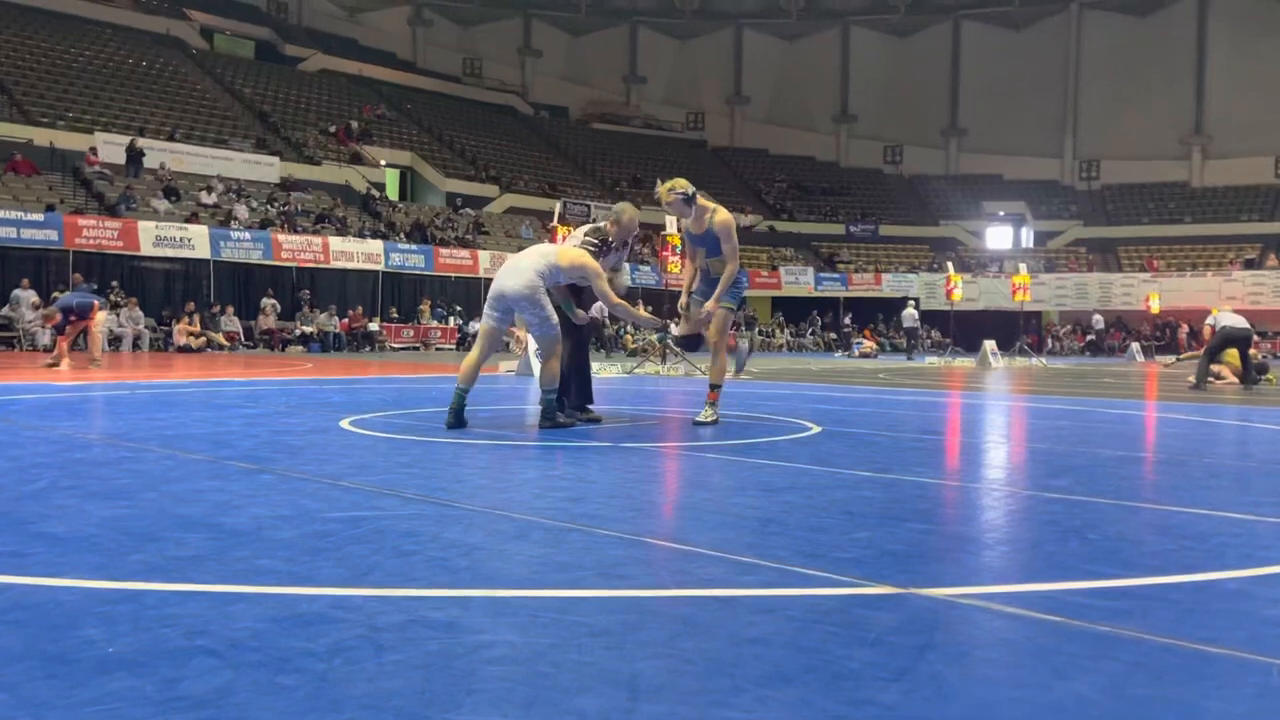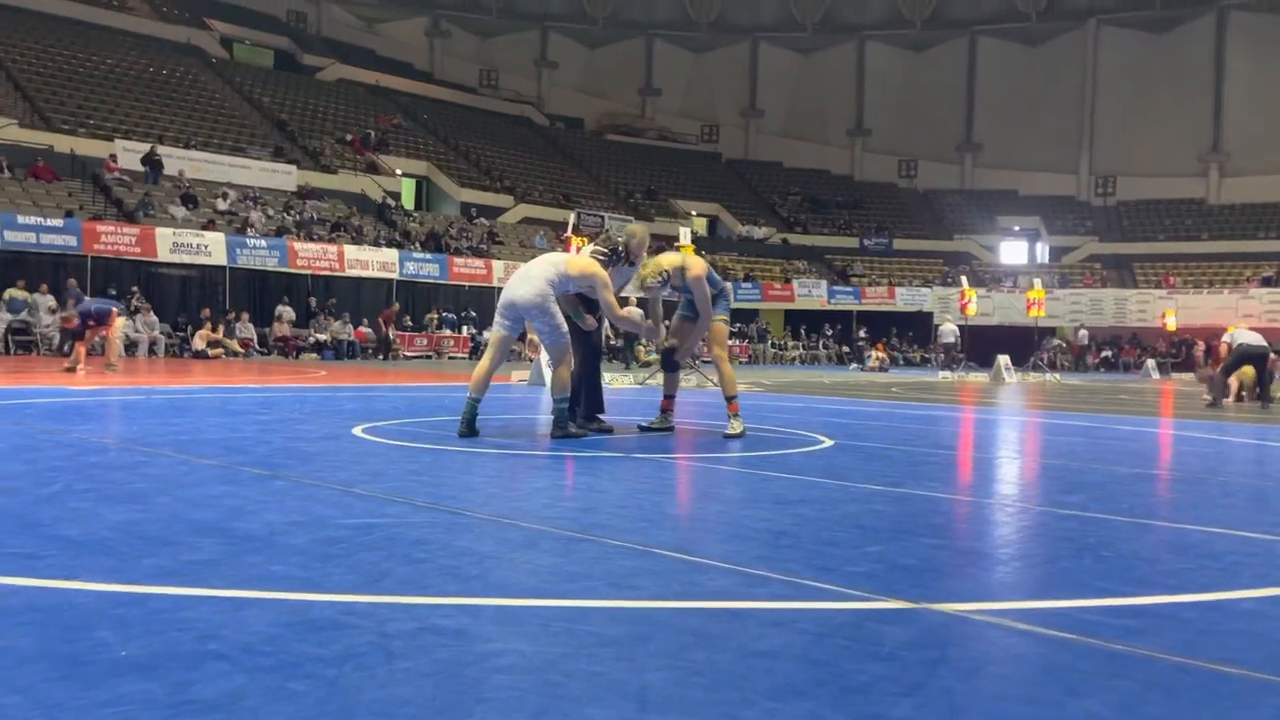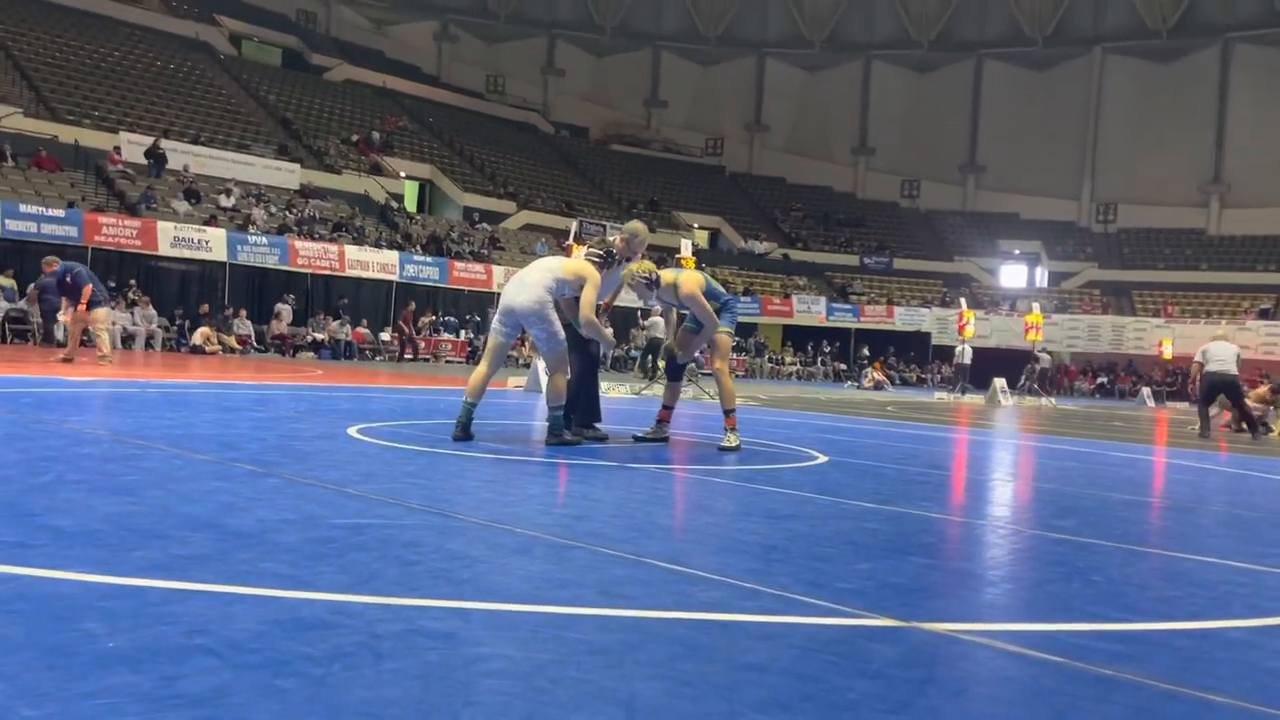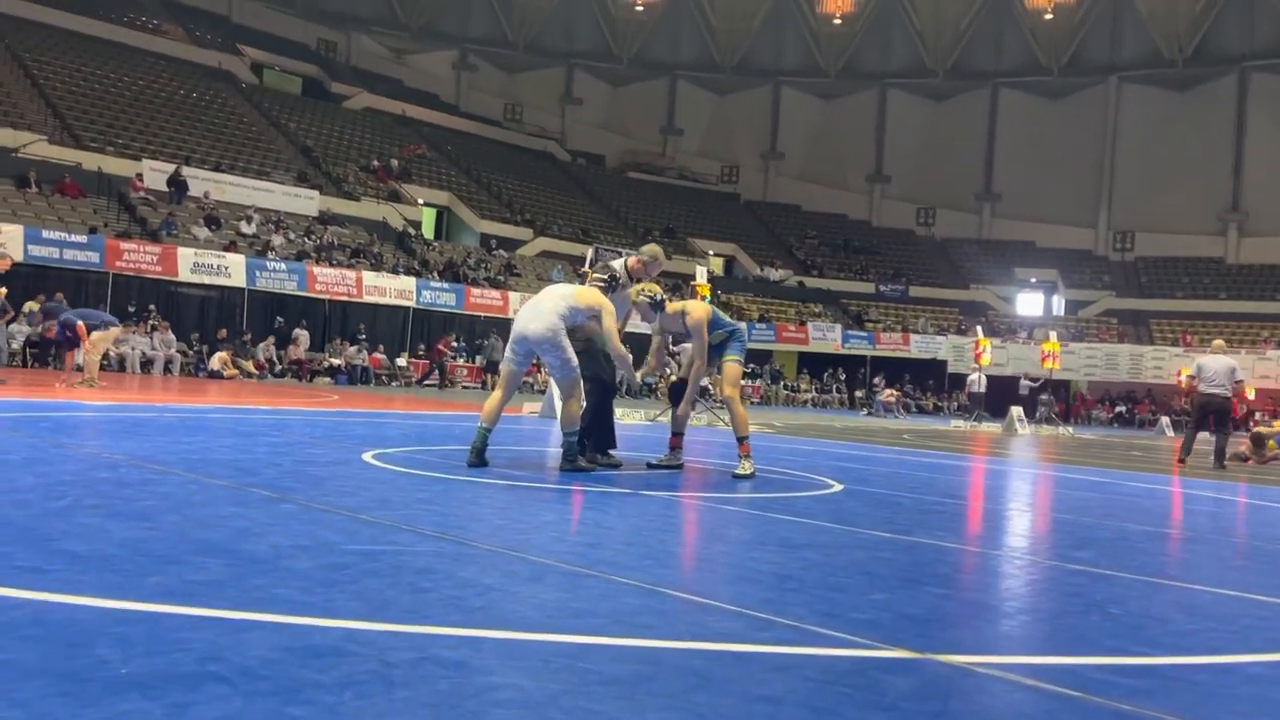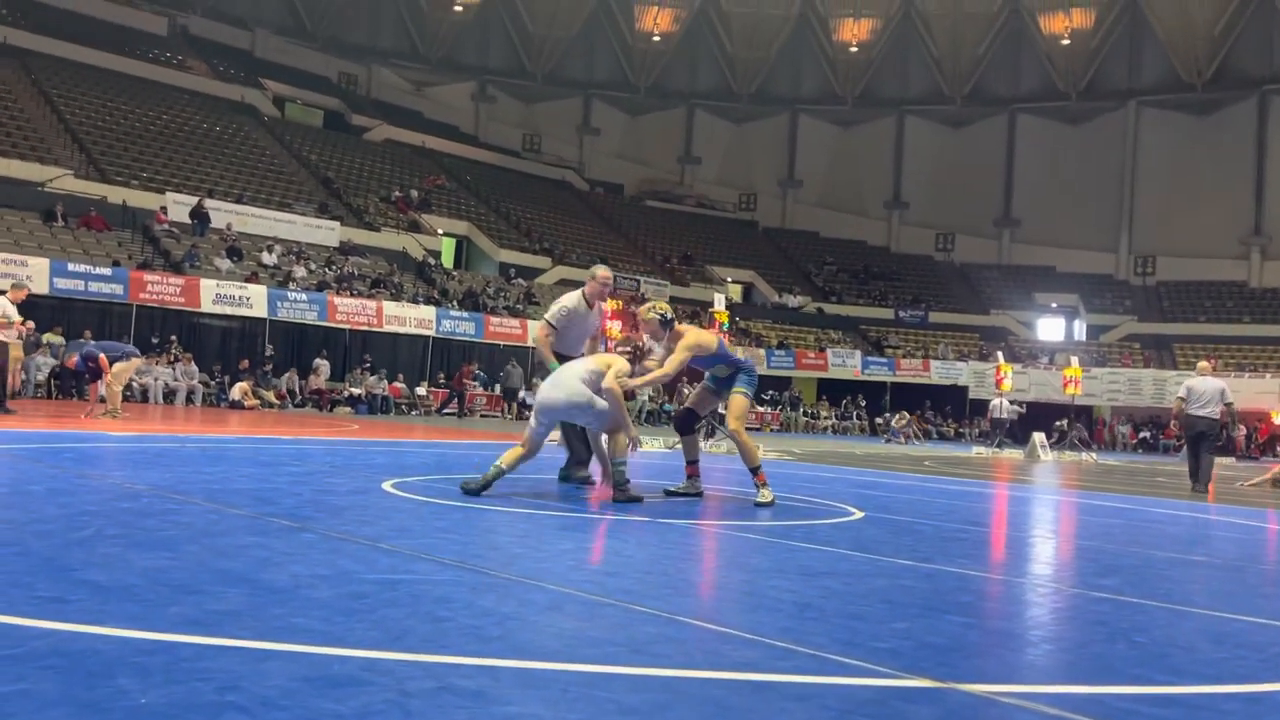
dt=1s
person 1, frame 1
left shoulder: (623, 242)
right shoulder: (584, 238)
left elbow: (613, 277)
left wrist: (615, 282)
right wrist: (573, 312)
left hip: (581, 289)
left knee: (579, 342)
right knee: (575, 342)
left ankle: (557, 400)
right ankle: (576, 405)
person 1, frame 2
left shoulder: (639, 259)
right shoulder: (596, 253)
left wrist: (602, 309)
left hip: (594, 301)
right hip: (572, 299)
left knee: (592, 354)
right knee: (587, 353)
left ankle: (570, 409)
right ankle: (587, 414)
person 1, frame 3
left shoulder: (633, 258)
right shoulder: (594, 253)
left wrist: (604, 312)
right wrist: (580, 325)
right hip: (569, 305)
left knee: (589, 361)
right knee: (584, 361)
left ankle: (567, 416)
right ankle: (583, 422)
person 1, frame 4
left shoulder: (639, 279)
right shoulder: (609, 274)
right wrist: (606, 341)
left hip: (602, 333)
right hip: (584, 332)
left knee: (607, 387)
right knee: (600, 385)
left ankle: (583, 442)
right ankle: (596, 448)
person 1, frame 5
left shoulder: (600, 309)
right shoulder: (568, 304)
right elbow: (540, 337)
right wrist: (555, 369)
left hip: (575, 362)
right hip: (553, 362)
left ankle: (574, 469)
right ankle: (577, 465)
person 2, frame 1
left shoulder: (722, 219)
right shoulder: (686, 223)
left elbow: (732, 264)
left wrist: (715, 300)
right wrist: (685, 293)
left hip: (727, 284)
right hip: (705, 282)
left knee: (716, 342)
right knee: (685, 339)
left ankle: (712, 406)
person 2, frame 2
left shoulder: (694, 273)
right shoulder: (654, 270)
left elbow: (706, 315)
right elbow: (654, 303)
left wrist: (689, 346)
left hip: (715, 299)
right hip: (690, 300)
left knee: (717, 355)
right knee: (669, 351)
left ankle: (735, 418)
right ankle: (666, 416)
person 2, frame 3
left shoulder: (685, 289)
right shoulder: (657, 287)
left elbow: (712, 324)
right elbow: (668, 308)
left wrist: (691, 350)
right wrist: (670, 338)
left hip: (722, 310)
right hip: (699, 311)
left knee: (718, 367)
right knee: (674, 364)
left ankle: (732, 431)
right ankle: (662, 426)
person 2, frame 4
left shoulder: (693, 315)
right shoulder: (660, 324)
left elbow: (700, 363)
right elbow: (654, 362)
left wrist: (687, 403)
left hip: (731, 339)
right hip: (709, 343)
left knee: (729, 395)
right knee: (677, 389)
left ankle: (746, 459)
right ankle: (675, 453)
person 2, frame 5
left shoulder: (690, 339)
right shoulder: (670, 342)
left elbow: (666, 374)
right elbow: (658, 366)
left wrist: (632, 384)
left hip: (742, 374)
right hip: (719, 376)
left knee: (734, 429)
right knee: (682, 420)
left ankle: (763, 486)
right ankle: (693, 482)
person 3, frame 1
left shoulder: (561, 252)
right shoulder: (589, 263)
right elbow: (614, 304)
right wrist: (640, 317)
left hip: (501, 280)
right hip: (525, 286)
left knee: (482, 348)
right knee: (552, 351)
left ankle: (455, 410)
right ankle: (549, 415)
person 3, frame 2
left shoulder: (571, 261)
right shoulder: (598, 272)
right elbow: (617, 317)
right wrist: (644, 328)
left hip: (511, 289)
right hip: (535, 296)
left knee: (491, 358)
right knee: (562, 360)
left ankle: (467, 421)
right ankle: (560, 424)
person 3, frame 3
left shoulder: (565, 263)
right shoulder: (593, 275)
right elbow: (587, 319)
right wrist: (607, 340)
left hip: (510, 294)
right hip: (534, 301)
left knee: (488, 364)
right knee: (559, 367)
left ankle: (462, 424)
right ankle: (555, 431)
person 3, frame 4
left shoulder: (568, 289)
right shoulder: (604, 304)
right elbow: (616, 349)
right wrist: (633, 376)
left hip: (522, 322)
right hip: (547, 328)
left knee: (503, 390)
right knee: (572, 394)
left ankle: (477, 450)
right ankle: (570, 457)
person 3, frame 5
right shoulder: (623, 365)
left elbow: (592, 431)
right elbow: (609, 386)
left wrist: (605, 463)
right wrist: (629, 426)
left hip: (546, 393)
right hip: (571, 394)
left knee: (527, 449)
right knee: (617, 426)
left ankle: (484, 480)
right ankle: (620, 489)
